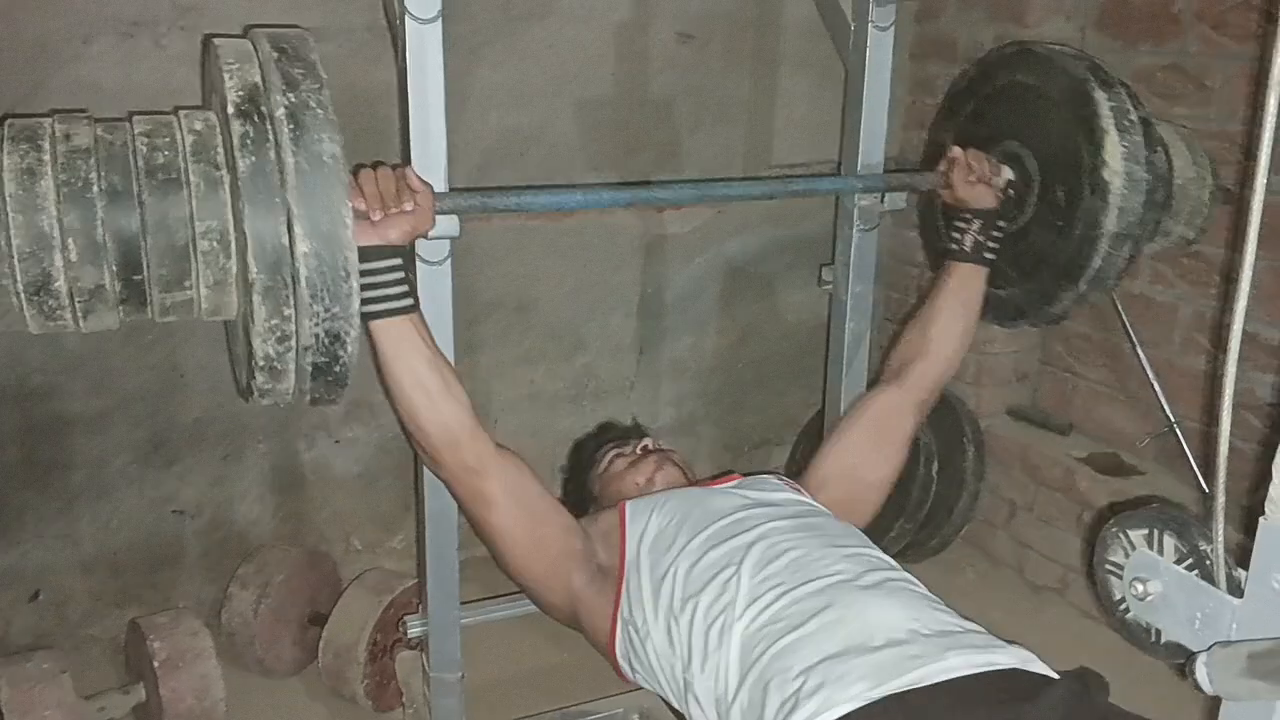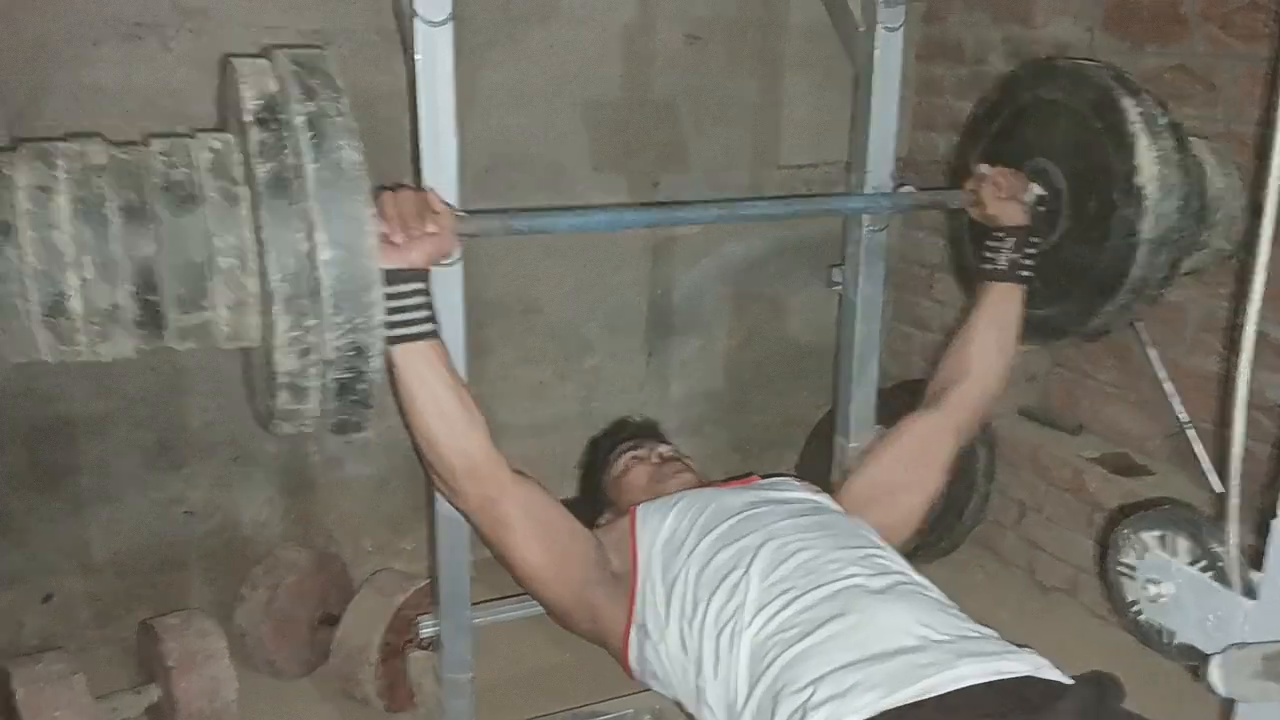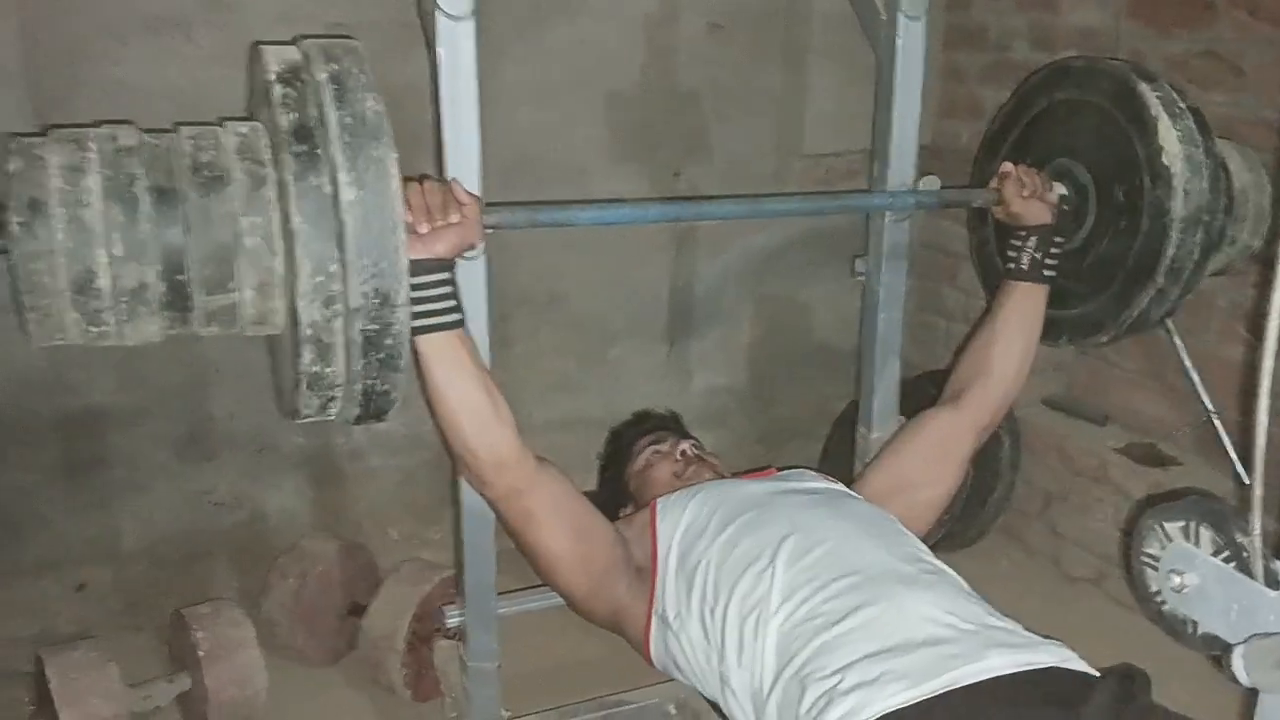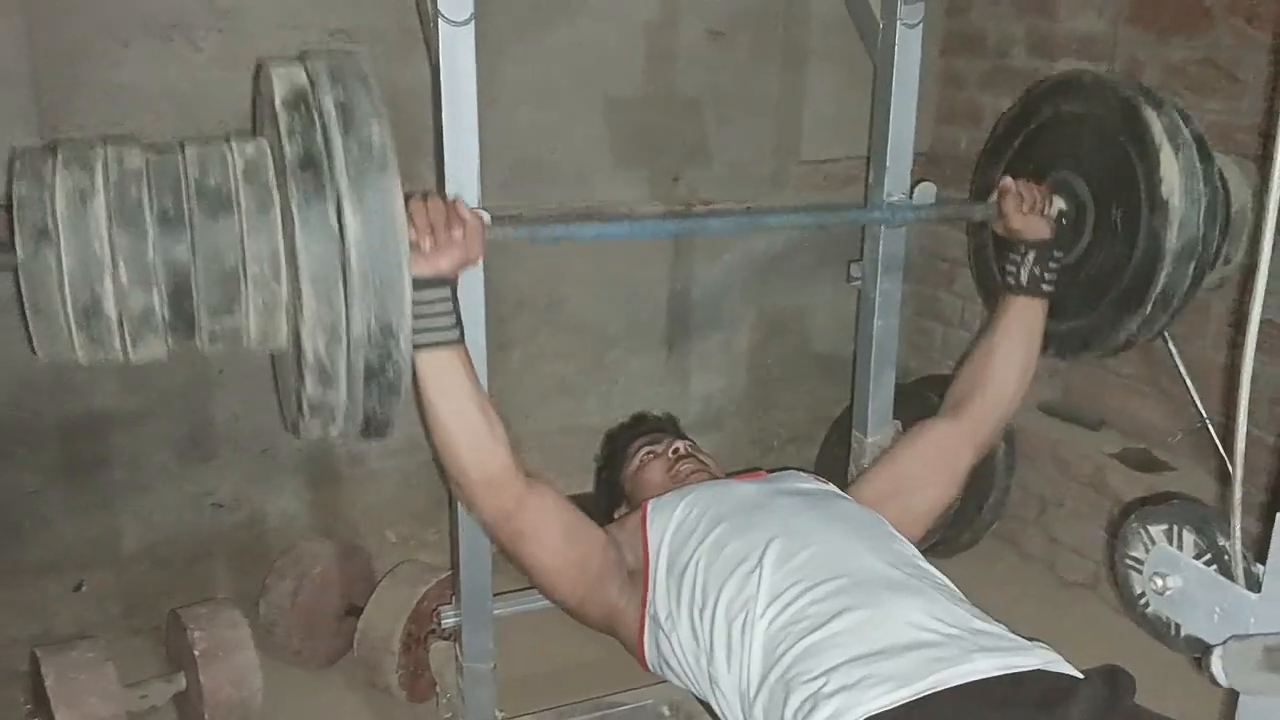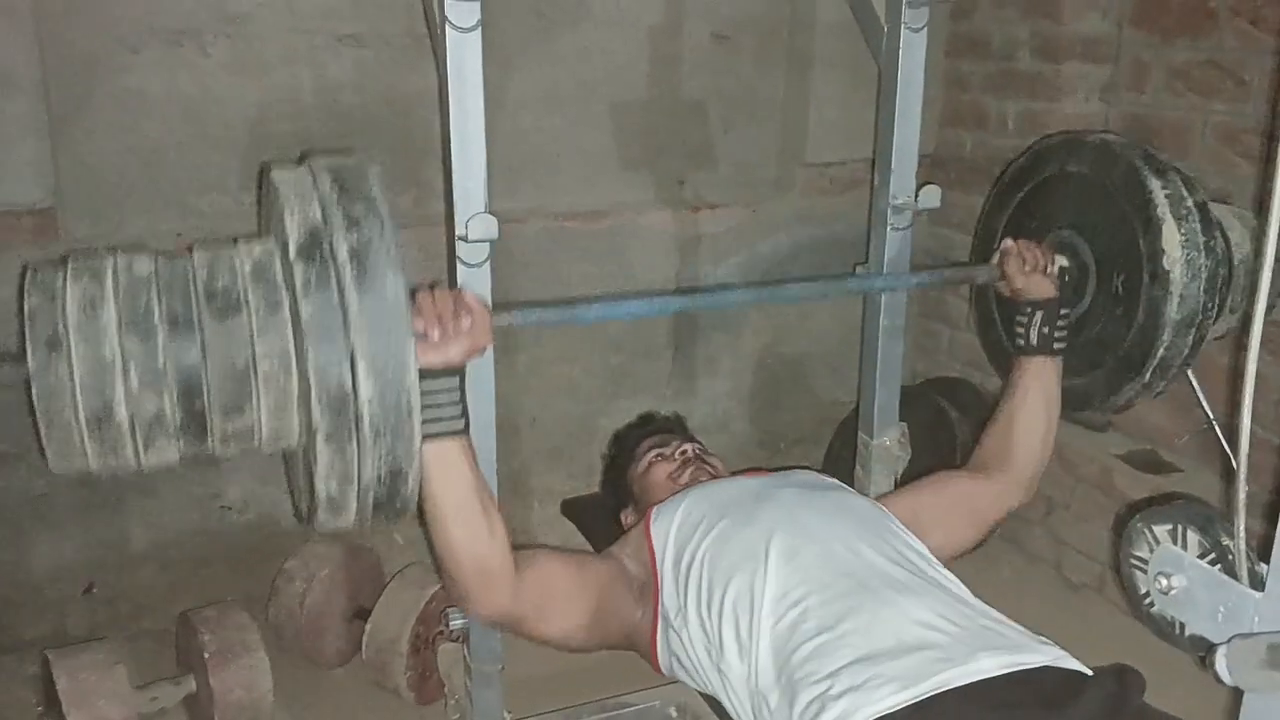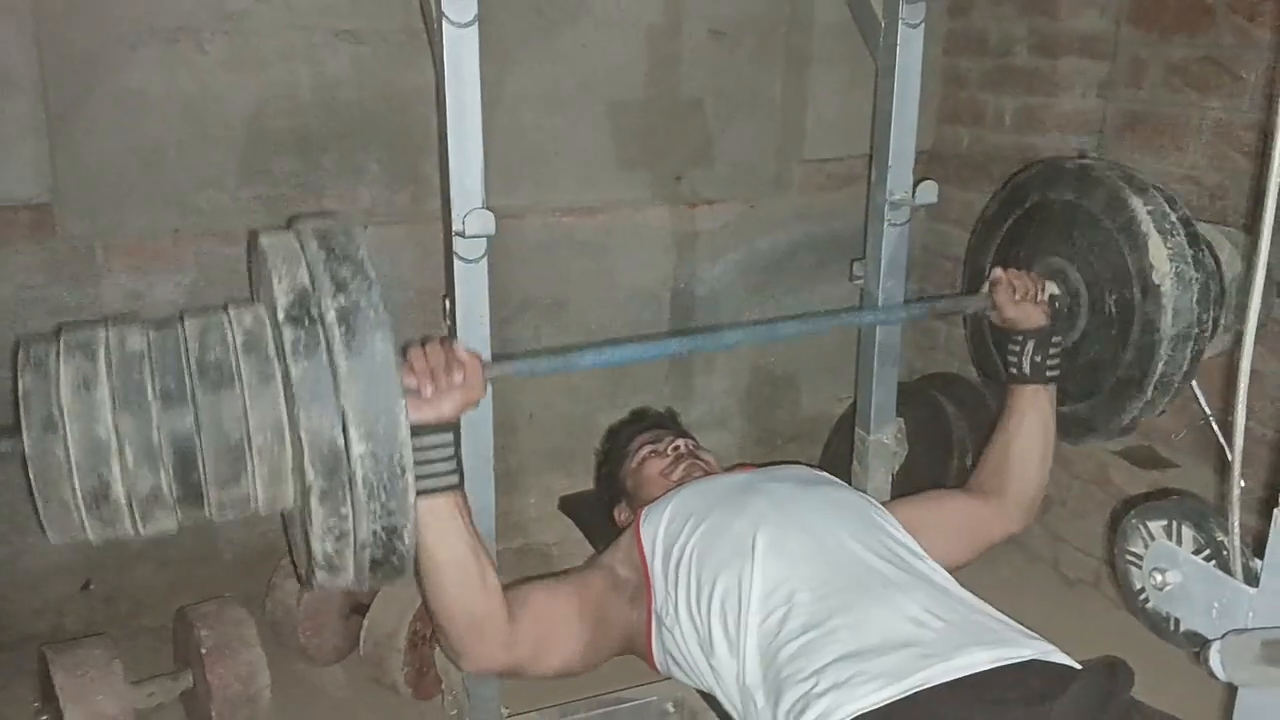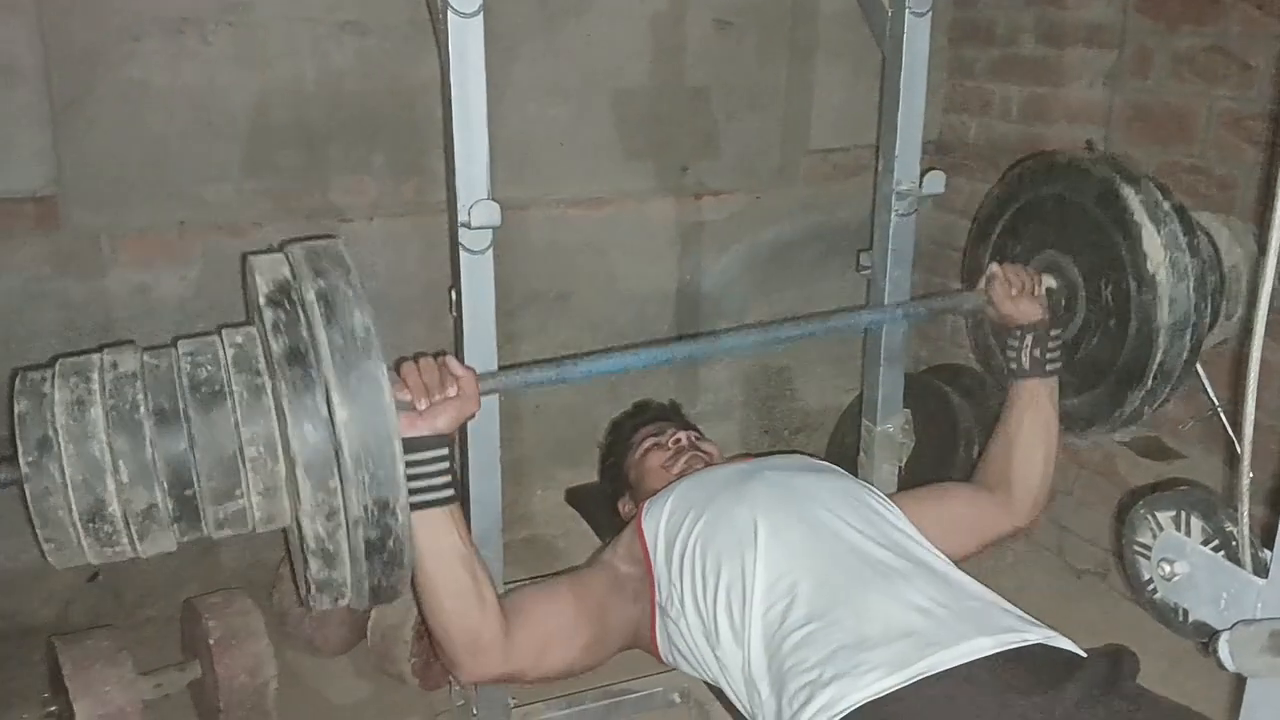
dt=0.3s
person 1, frame 1
left shoulder: (799, 503)
right shoulder: (599, 562)
left elbow: (907, 387)
right elbow: (465, 455)
left wrist: (975, 224)
right wrist: (382, 260)
person 1, frame 2
left shoulder: (820, 512)
right shoulder: (614, 570)
left elbow: (949, 410)
right elbow: (479, 479)
left wrist: (1009, 246)
right wrist: (404, 284)
person 1, frame 3
left shoulder: (841, 502)
right shoulder: (637, 567)
left elbow: (968, 407)
right elbow: (503, 470)
left wrist: (1031, 243)
right wrist: (429, 273)
person 1, frame 4
left shoulder: (832, 506)
right shoulder: (630, 567)
left elbow: (968, 421)
right elbow: (496, 487)
left wrist: (1030, 258)
right wrist: (432, 290)
person 1, frame 5
left shoulder: (843, 502)
right shoulder: (643, 570)
left elbow: (1004, 477)
right elbow: (493, 586)
left wrist: (1038, 317)
right wrist: (439, 383)
person 1, frame 6
left shoulder: (837, 502)
right shoulder: (636, 570)
left elbow: (1003, 503)
right elbow: (485, 636)
left wrist: (1031, 345)
right wrist: (430, 438)
person 1, frame 7
left shoulder: (837, 491)
right shoulder: (641, 563)
left elbow: (1010, 499)
right elbow: (483, 647)
left wrist: (1032, 340)
right wrist: (426, 451)
